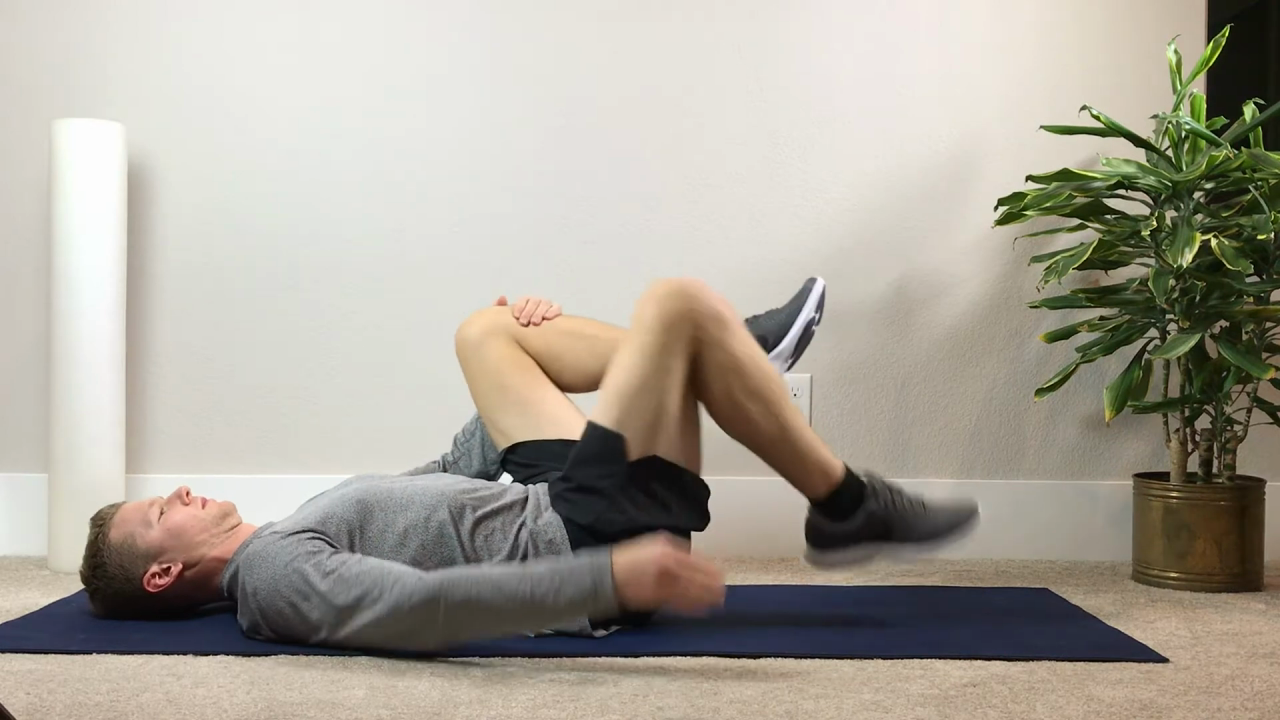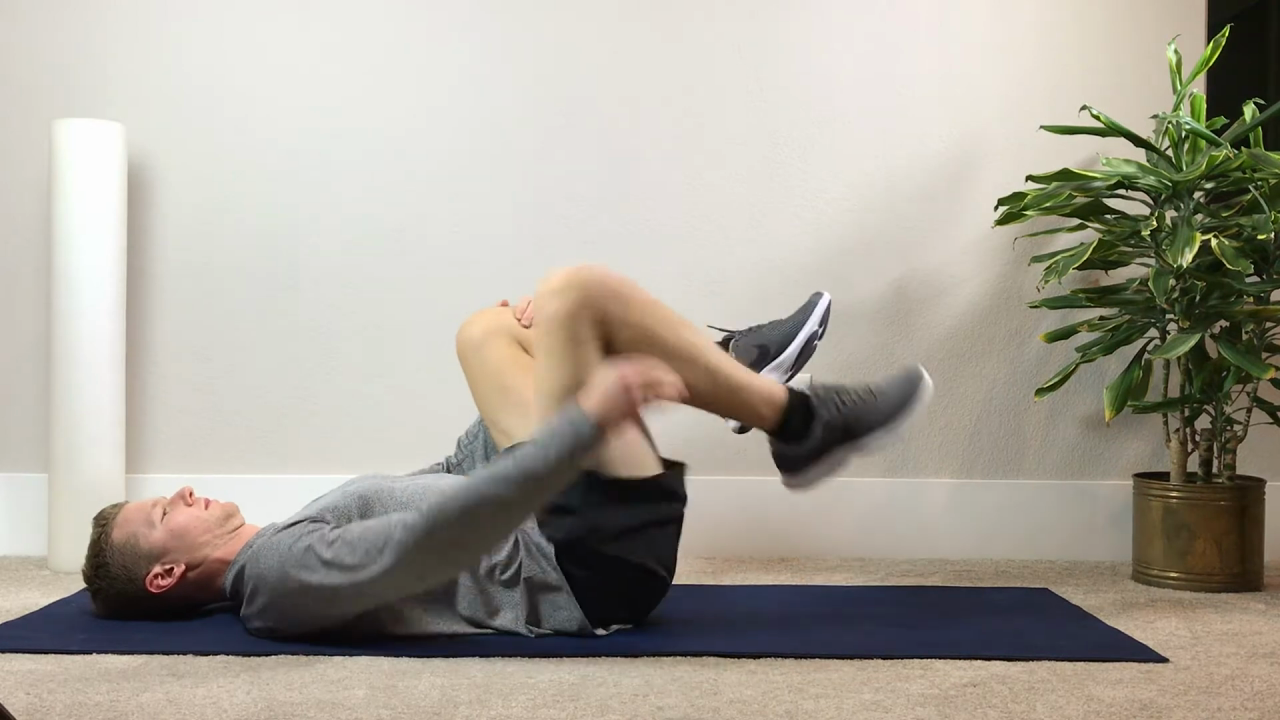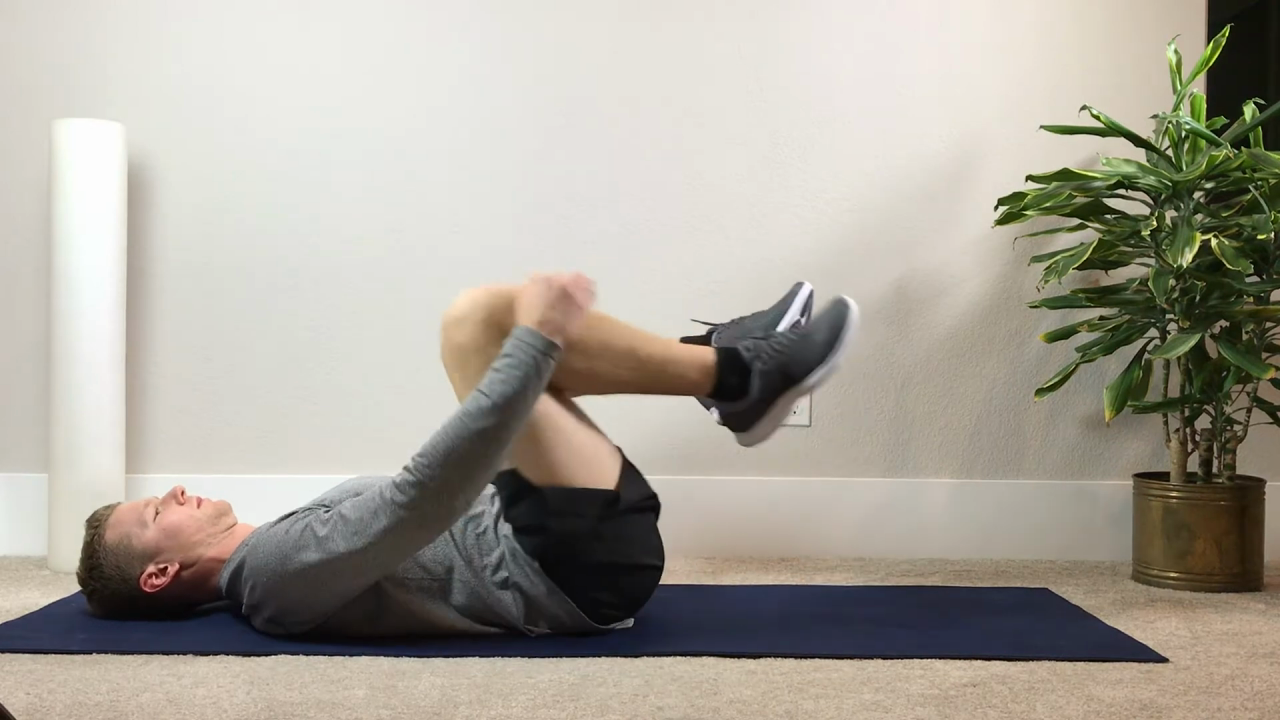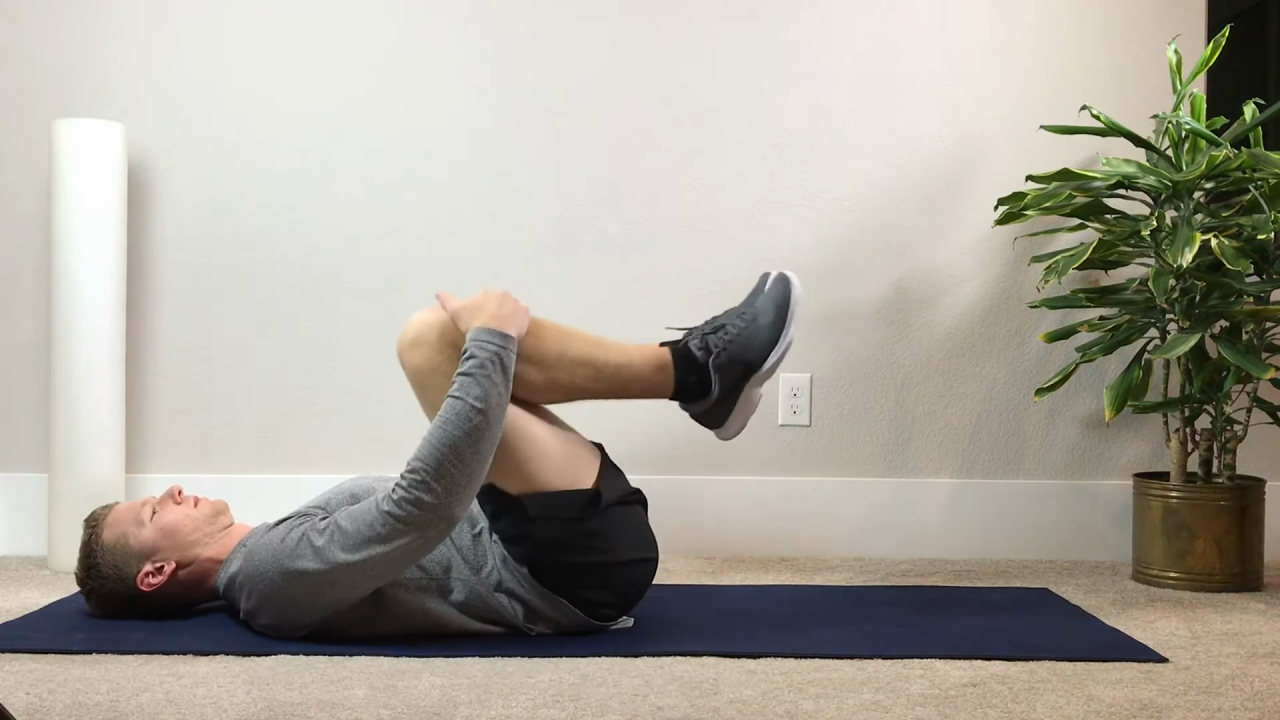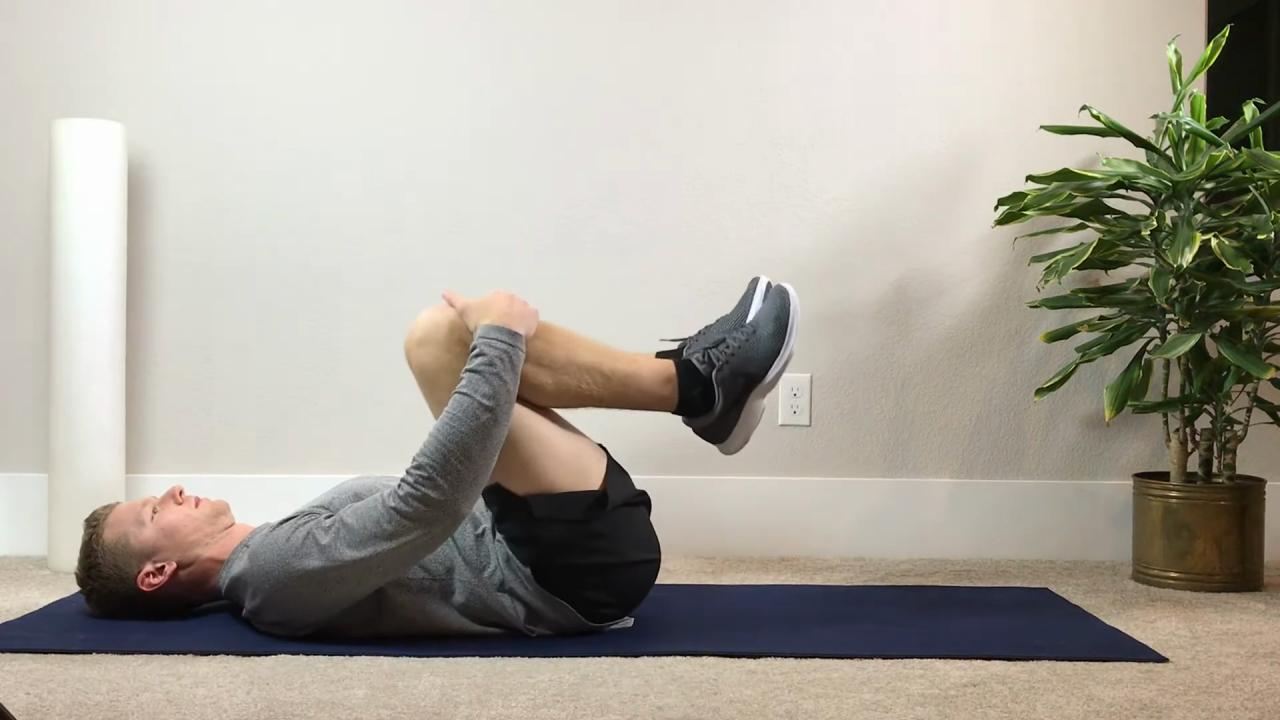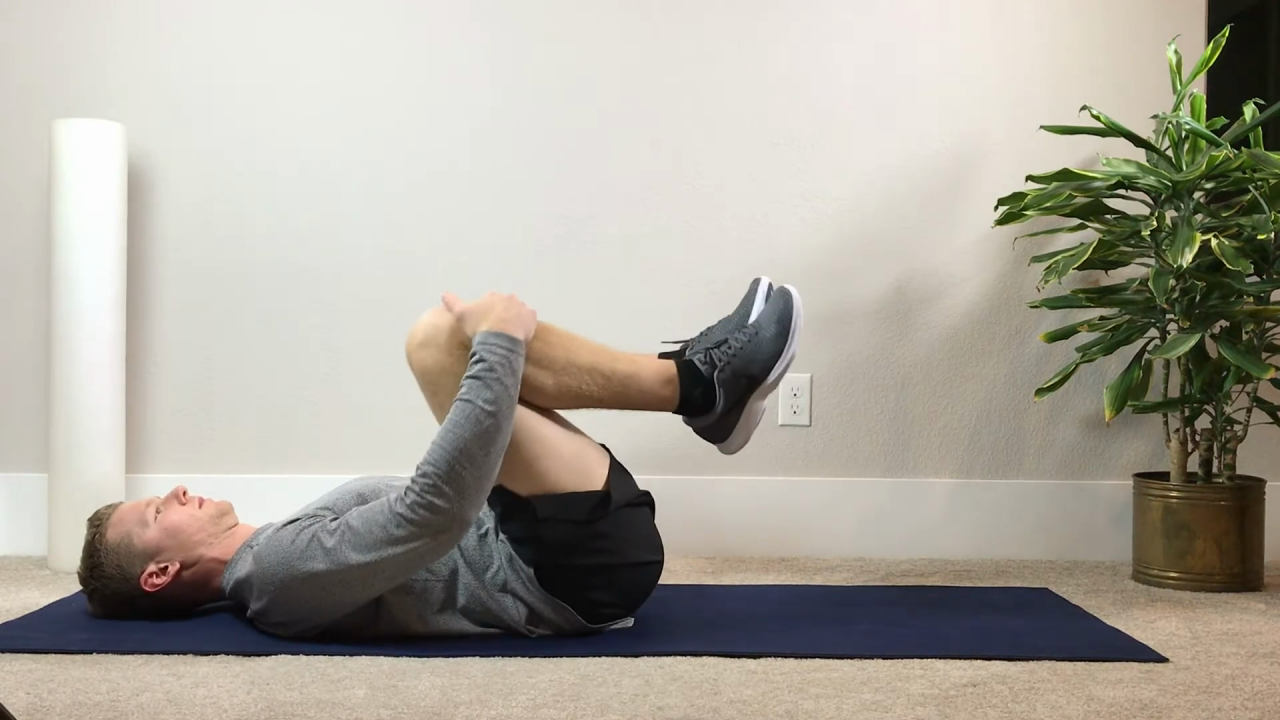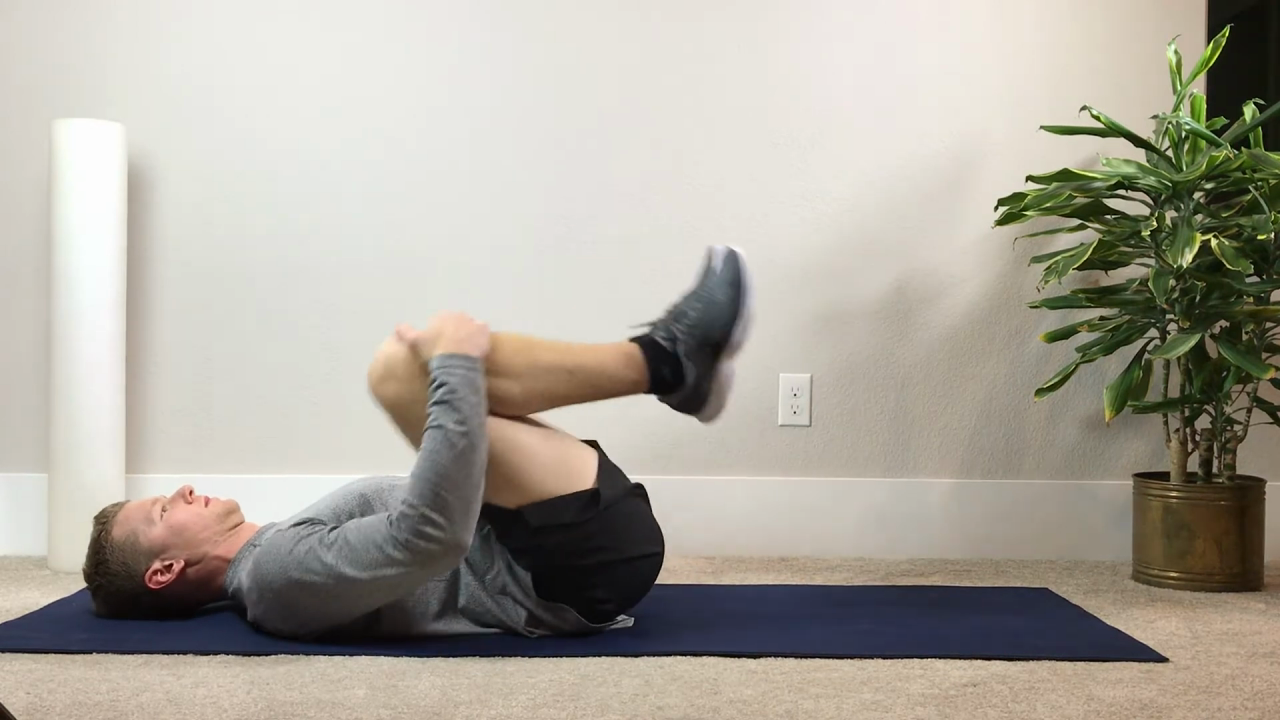
dt=0.2s
person 1, frame 1
left shoulder: (288, 544)
right shoulder: (272, 576)
left elbow: (445, 485)
right elbow: (421, 604)
right wrist: (607, 579)
left hip: (550, 511)
right hip: (585, 540)
left knee: (487, 330)
right knee: (680, 303)
left ankle: (734, 362)
right ankle: (847, 509)
person 1, frame 2
left shoulder: (287, 545)
right shoulder: (280, 575)
left elbow: (442, 488)
right elbow: (429, 542)
left wrist: (531, 360)
right wrist: (584, 417)
left hip: (549, 534)
right hip: (589, 562)
left knee: (488, 330)
right knee: (575, 294)
left ankle: (722, 365)
right ankle: (800, 422)
person 1, frame 3
left shoulder: (283, 546)
right shoulder: (278, 570)
left elbow: (438, 483)
right elbow: (421, 499)
left wrist: (514, 354)
right wrist: (530, 348)
left hip: (528, 539)
right hip: (585, 566)
left knee: (478, 335)
right knee: (479, 319)
left ankle: (711, 360)
right ankle: (738, 381)
person 1, frame 4
left shoulder: (279, 549)
right shoulder: (275, 574)
left elbow: (434, 488)
right elbow: (421, 507)
right wrist: (489, 348)
left hip: (572, 551)
right hip: (582, 562)
left knee: (449, 335)
right knee: (434, 336)
left ankle: (693, 365)
right ankle: (697, 373)
person 1, frame 5
left shoulder: (280, 548)
right shoulder: (279, 574)
left elbow: (439, 490)
right elbow: (427, 505)
right wrist: (500, 344)
left hip: (565, 550)
right hip: (581, 568)
left knee: (463, 334)
right knee: (442, 334)
left ankle: (693, 378)
right ankle: (696, 386)
person 1, frame 6
left shoulder: (287, 548)
right shoulder: (282, 574)
left elbow: (436, 499)
right elbow: (435, 512)
right wrist: (499, 348)
left hip: (564, 554)
right hip: (583, 569)
left knee: (463, 339)
right knee: (442, 337)
left ankle: (691, 378)
right ankle: (695, 385)
person 1, frame 7
left shoulder: (282, 547)
right shoulder: (281, 578)
left elbow: (441, 504)
right elbow: (432, 535)
right wrist: (458, 367)
left hip: (574, 564)
right hip: (586, 567)
right knee: (404, 365)
left ankle: (660, 359)
right ankle: (663, 362)
